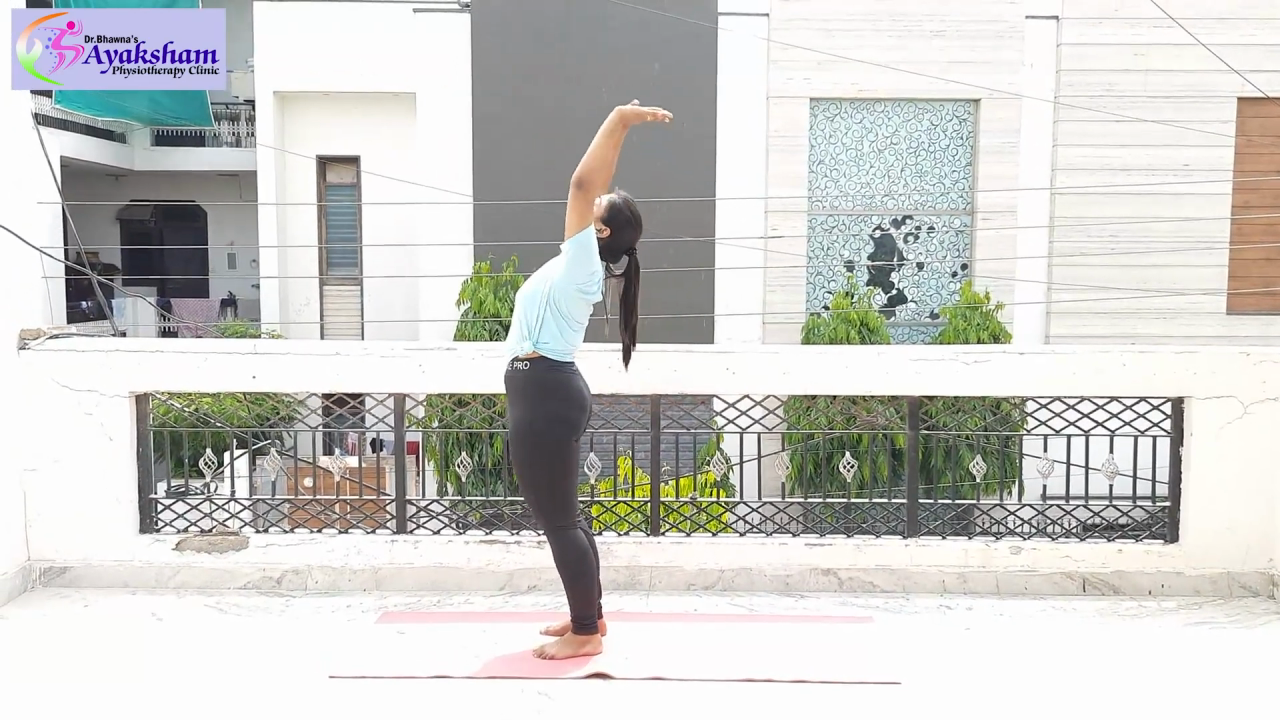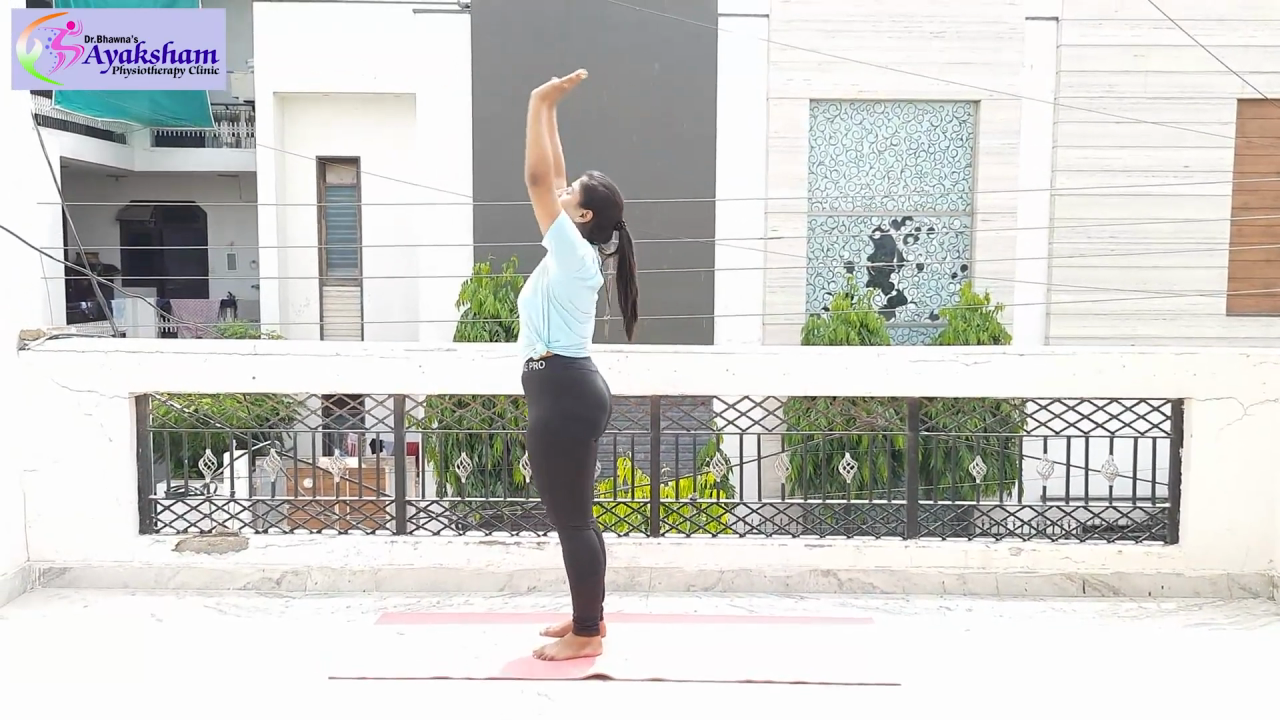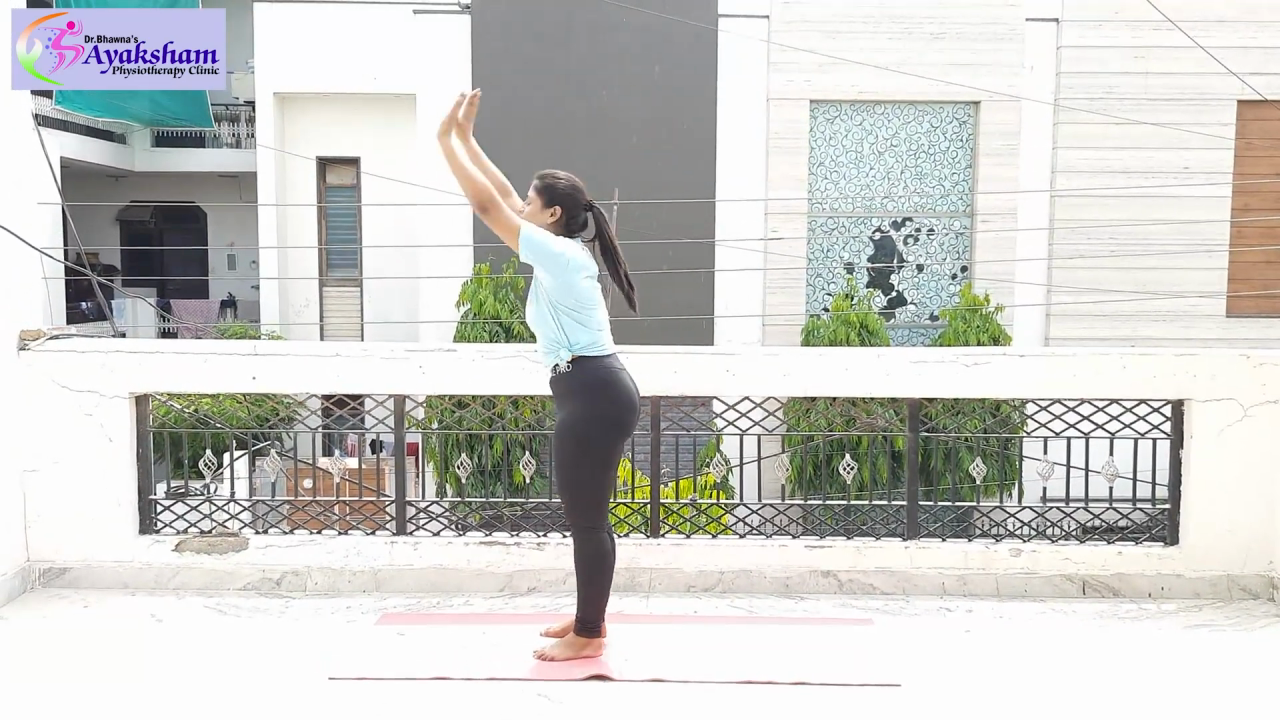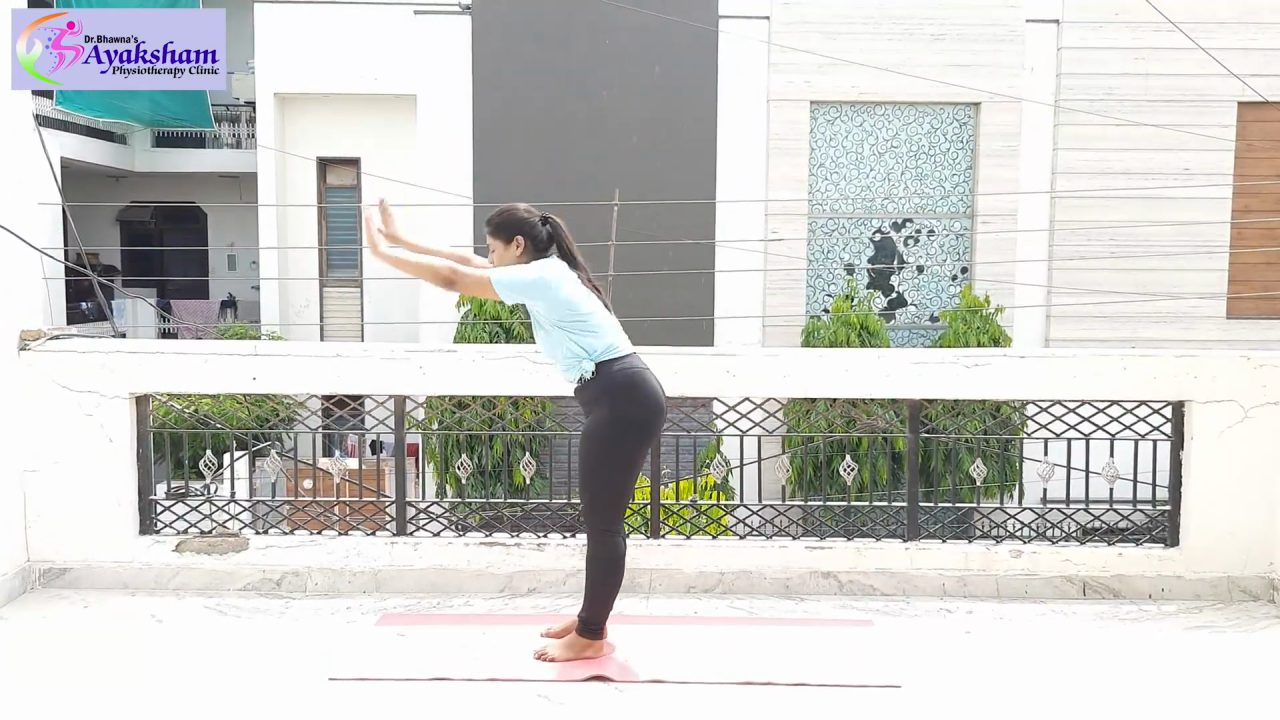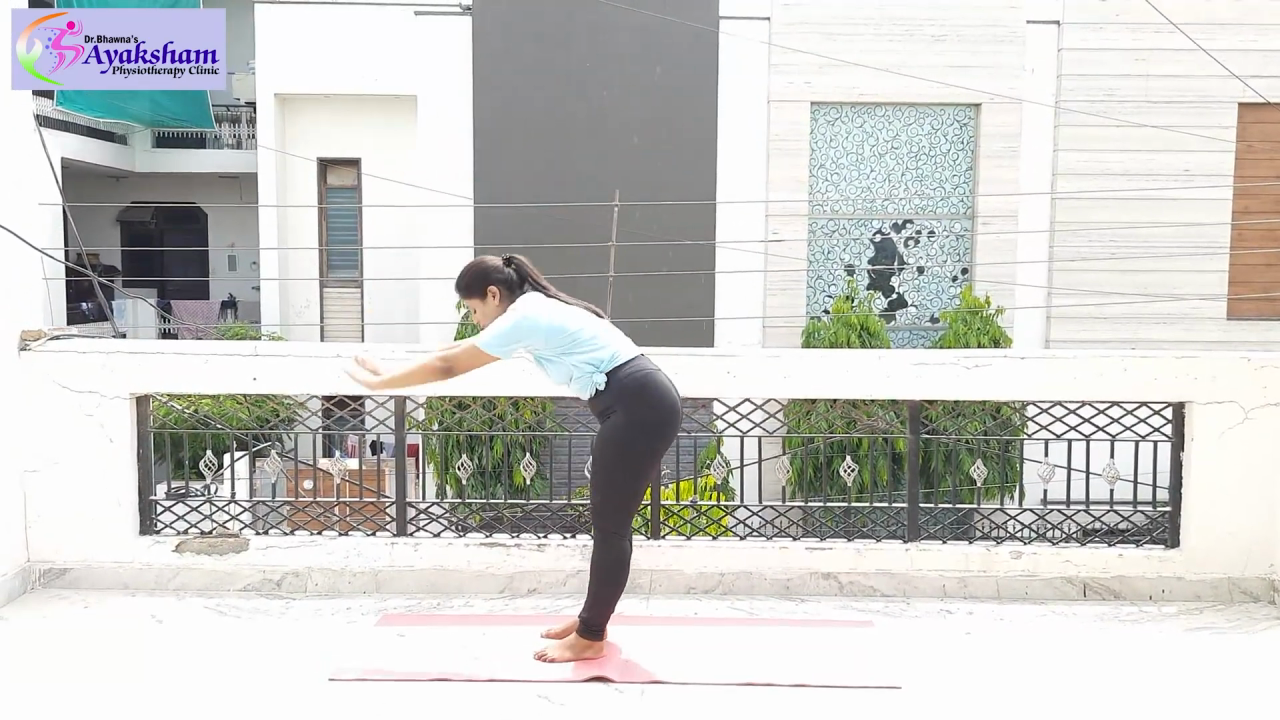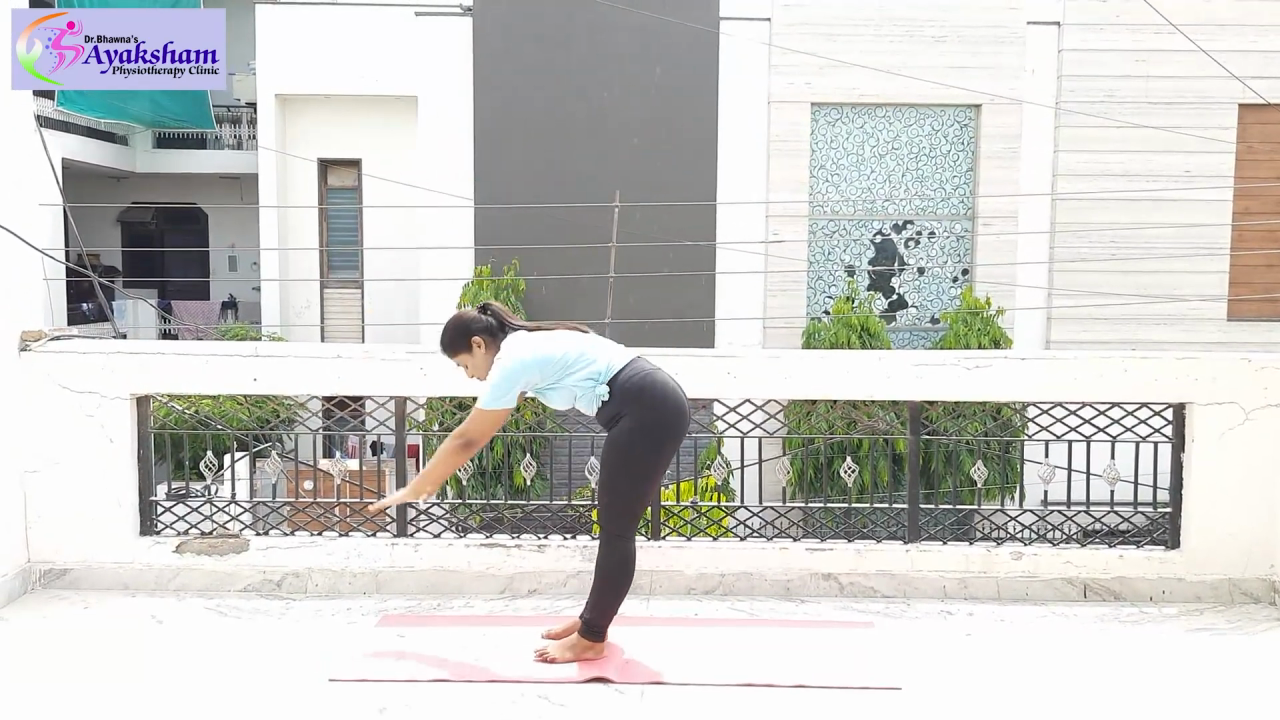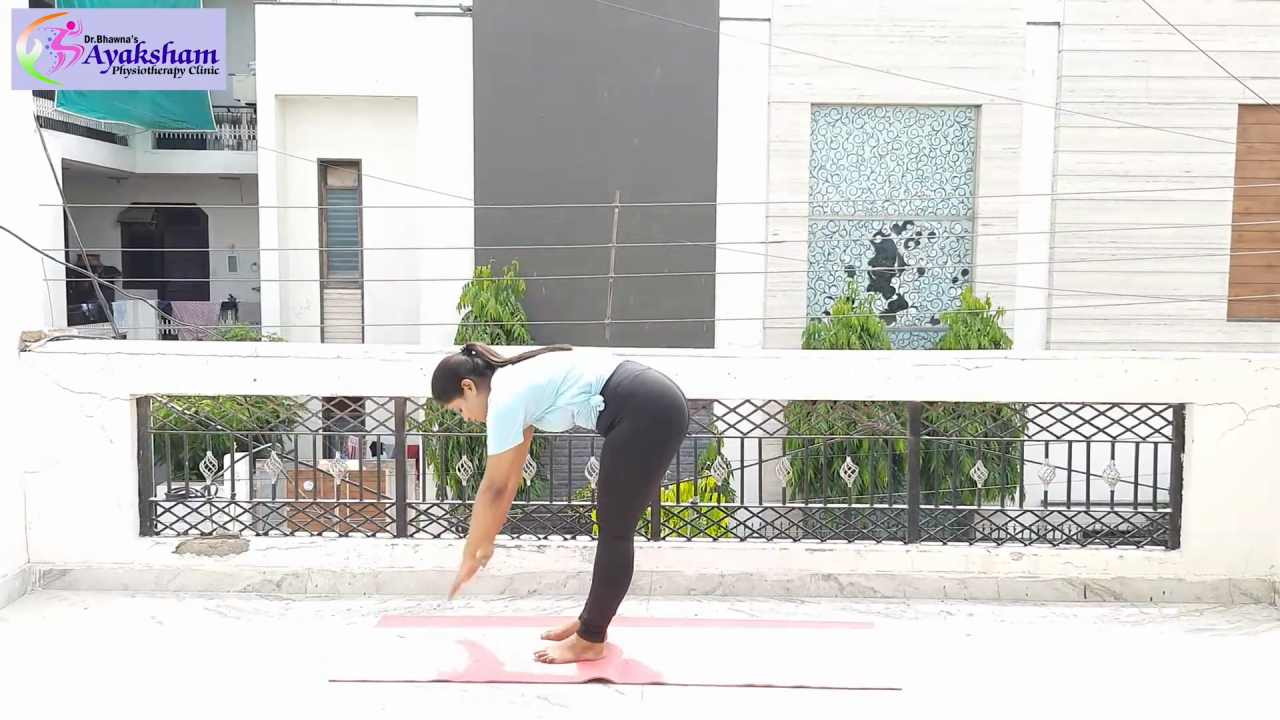
dt=0.2s
person 1, frame 1
left shoulder: (583, 264)
right shoulder: (580, 263)
left elbow: (583, 184)
right elbow: (591, 186)
left wrist: (618, 123)
right wrist: (616, 127)
left hip: (545, 394)
right hip: (546, 393)
left knee: (557, 519)
right knee: (563, 515)
left ankle: (586, 633)
right ankle: (589, 616)
person 1, frame 2
left shoulder: (575, 255)
right shoulder: (572, 255)
left elbow: (539, 181)
right elbow: (550, 177)
left wrist: (540, 105)
right wrist: (544, 111)
left hip: (567, 397)
right hip: (564, 394)
left knee: (569, 518)
right knee: (572, 516)
left ankle: (588, 636)
right ankle: (586, 619)
person 1, frame 3
left shoulder: (559, 255)
right shoulder: (562, 250)
left elbow: (489, 207)
right elbow: (501, 194)
left wrist: (446, 140)
right wrist: (463, 138)
left hip: (595, 397)
right hip: (589, 394)
left knee: (586, 519)
right knee: (586, 516)
left ankle: (588, 637)
right ankle: (589, 620)
person 1, frame 4
left shoulder: (537, 278)
right shoulder: (545, 272)
left elbow: (453, 278)
right elbow: (462, 265)
left wrist: (383, 250)
right wrist: (400, 240)
left hip: (622, 402)
right hip: (626, 399)
left knee: (602, 523)
right knee: (601, 519)
left ankle: (591, 638)
right ankle: (590, 622)
person 1, frame 5
left shoulder: (523, 319)
right shoulder: (533, 309)
left elbow: (450, 364)
right elbow: (457, 358)
left wrist: (384, 381)
right wrist: (391, 374)
left hip: (638, 406)
right hip: (645, 401)
left knee: (610, 525)
right knee: (607, 520)
left ankle: (590, 638)
right ankle: (591, 620)
person 1, frame 6
left shoulder: (513, 363)
right shoulder: (521, 347)
left elbow: (466, 441)
right elbow: (480, 431)
left wrist: (412, 491)
right wrist: (432, 478)
left hip: (646, 408)
right hip: (654, 402)
left knee: (617, 527)
right knee: (614, 521)
left ankle: (588, 639)
right ankle: (591, 622)
person 1, frame 7
left shoulder: (504, 401)
right shoulder: (513, 384)
left elbow: (494, 490)
right elbow: (509, 477)
left wrist: (470, 556)
right wrist: (487, 542)
left hip: (647, 411)
right hip: (656, 403)
left knee: (616, 527)
right knee: (614, 522)
left ankle: (590, 639)
right ankle: (591, 621)
